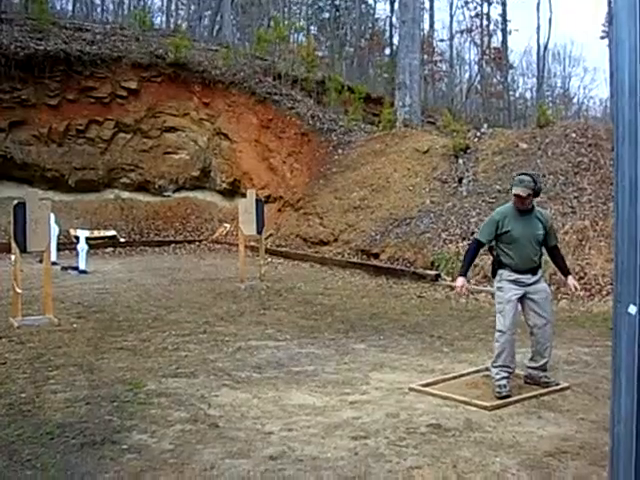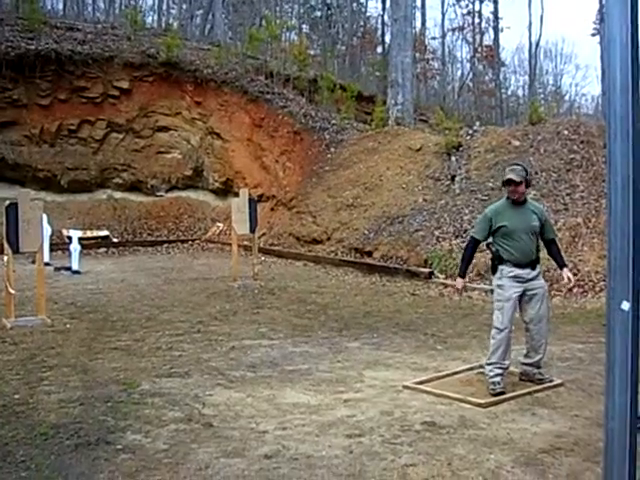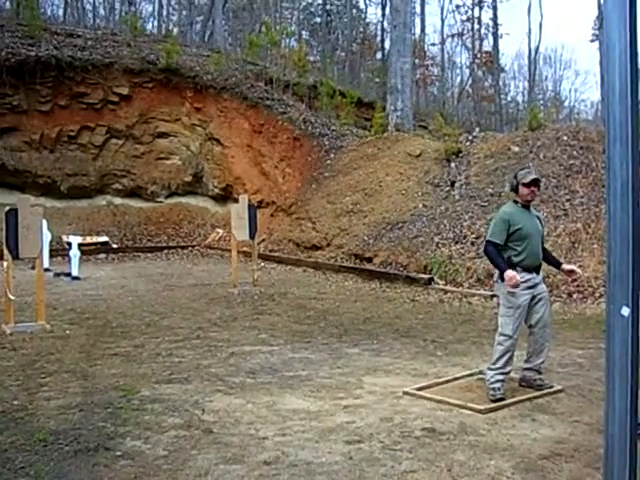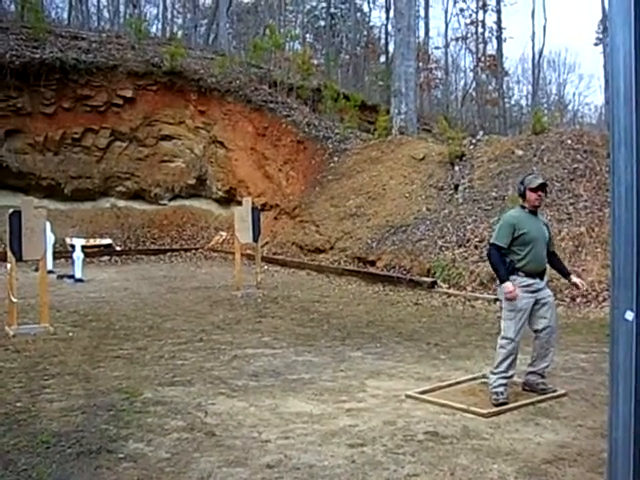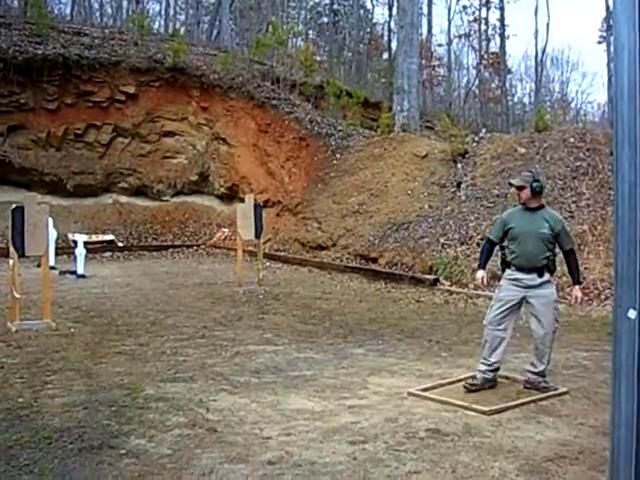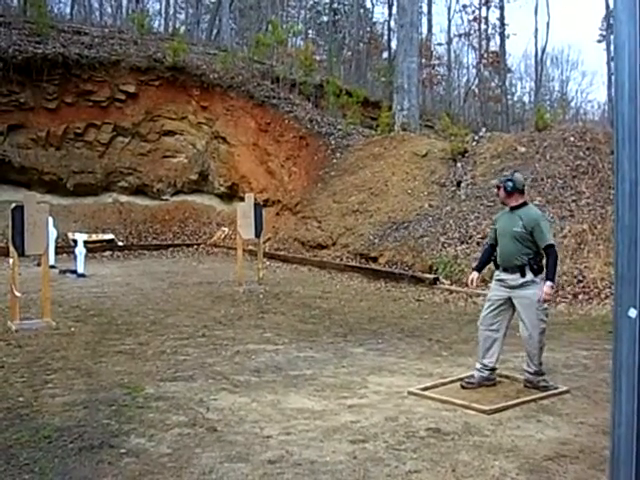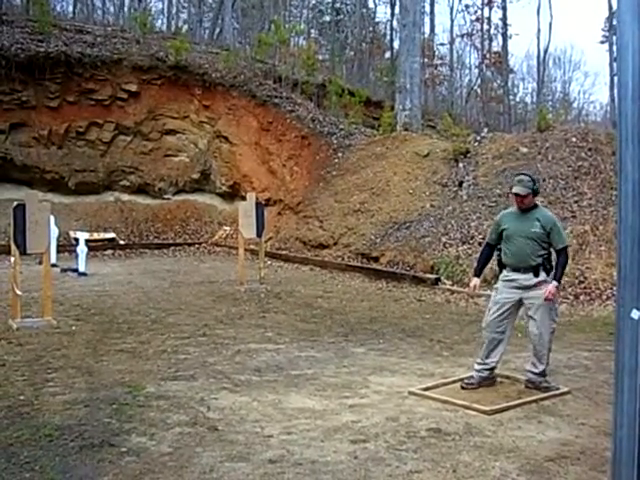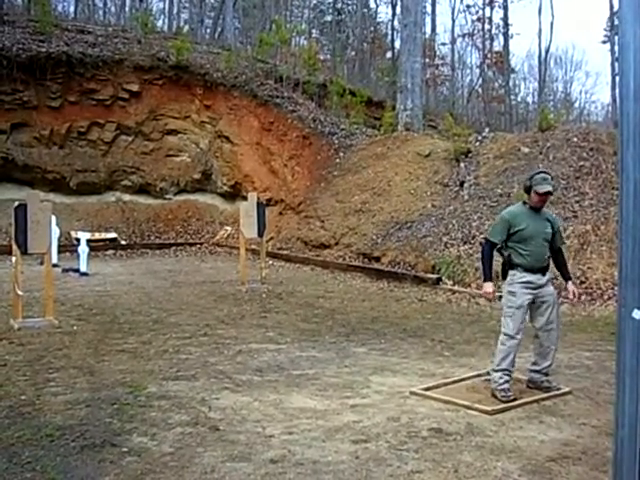
dt=0.4s
person 1, frame 1
left shoulder: (543, 217)
right shoulder: (500, 215)
left elbow: (552, 248)
right elbow: (476, 244)
left wrist: (567, 274)
right wrist: (463, 275)
left hip: (535, 279)
right hip: (508, 279)
left knee: (543, 326)
right knee: (505, 330)
left ankle: (536, 371)
right ankle: (501, 377)
person 1, frame 2
left shoulder: (537, 211)
right shoulder: (494, 212)
left elbow: (550, 241)
right elbow: (473, 243)
left wrist: (563, 267)
right wrist: (461, 275)
left hip: (533, 274)
right hip: (507, 275)
left knee: (538, 323)
right knee: (502, 326)
left ankle: (531, 368)
right ankle: (495, 374)
person 1, frame 3
left shoulder: (535, 216)
right shoulder: (506, 214)
right elbow: (490, 248)
left wrist: (561, 266)
right wrist: (505, 271)
left hip: (537, 279)
right hip: (516, 280)
left knee: (541, 328)
right knee: (508, 332)
left ankle: (530, 373)
right ankle: (495, 380)
person 1, frame 4
left shoulder: (542, 222)
right shoulder: (511, 219)
left elbow: (550, 254)
right elbow: (494, 251)
left wrist: (569, 276)
right wrist: (505, 281)
left hip: (541, 284)
right hip: (517, 285)
left knee: (547, 332)
right knee: (510, 337)
left ankle: (534, 377)
right ankle: (498, 385)
person 1, frame 5
left shoulder: (554, 219)
right shoulder: (509, 216)
left elbow: (568, 252)
right elbow: (490, 242)
left wrist: (576, 284)
right wrist: (481, 268)
left hip: (542, 281)
right hip: (513, 278)
left knee: (544, 332)
right knee: (495, 324)
left ankle: (535, 376)
right ankle: (486, 373)
person 1, frame 6
left shoulder: (534, 216)
right shoulder: (501, 217)
left elbow: (550, 251)
right elbow: (492, 246)
left wrist: (549, 282)
right wrist: (477, 270)
left hip: (527, 281)
right hip: (501, 279)
left knee: (533, 332)
right knee: (489, 325)
left ankle: (534, 375)
right ankle: (484, 372)
person 1, frame 7
left shoulder: (547, 219)
right shoulder: (504, 217)
left elbow: (562, 253)
right elbow: (490, 246)
left wrist: (555, 282)
right wrist: (477, 274)
left hip: (538, 281)
right hip: (509, 279)
left knee: (542, 332)
right knee: (493, 326)
left ankle: (536, 376)
right ankle: (484, 372)
person 1, frame 8
left shoulder: (550, 218)
right shoulder: (510, 215)
left elbow: (557, 251)
right elbow: (488, 246)
left wrist: (568, 280)
right wrist: (487, 280)
left hip: (544, 280)
right hip: (518, 280)
left knee: (548, 330)
right knee: (511, 333)
left ankle: (538, 376)
right ankle: (500, 381)
